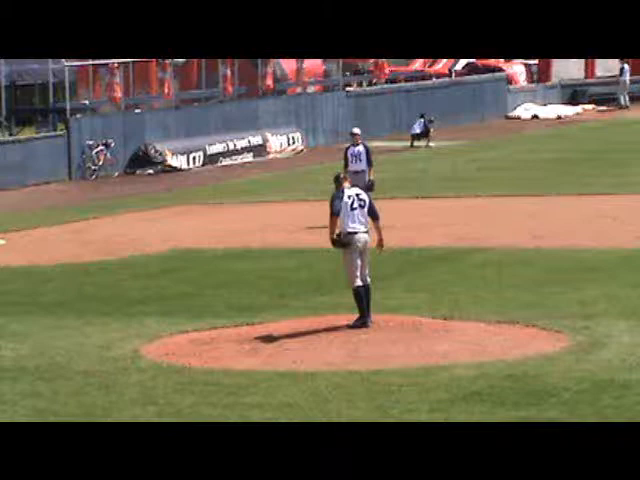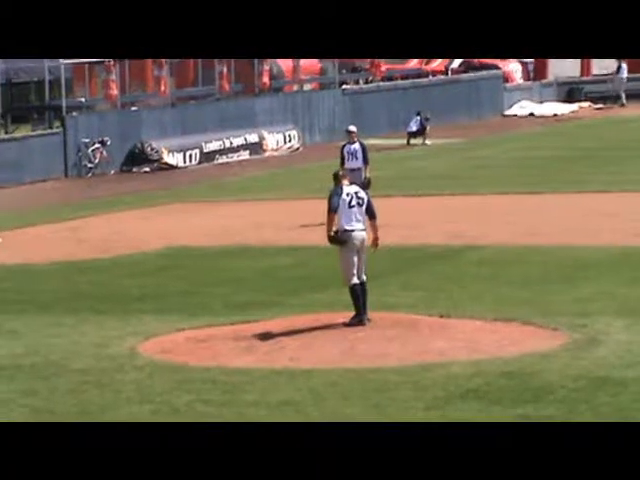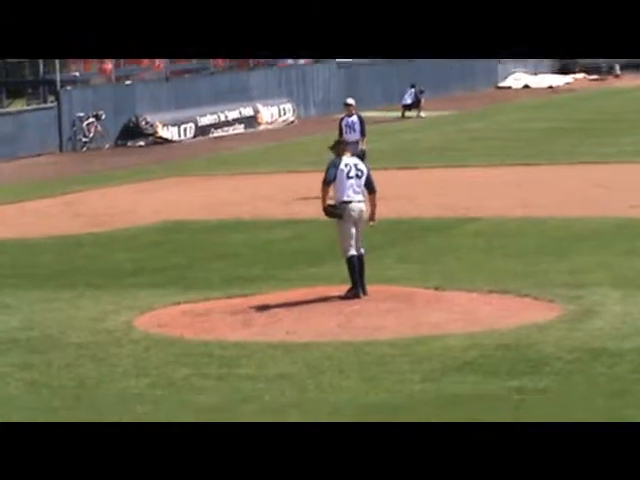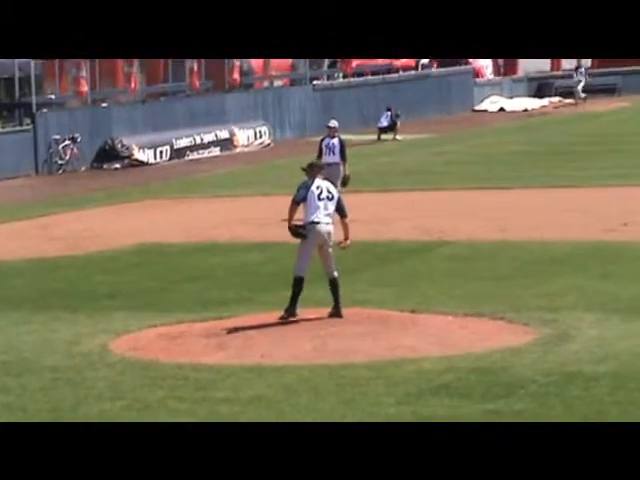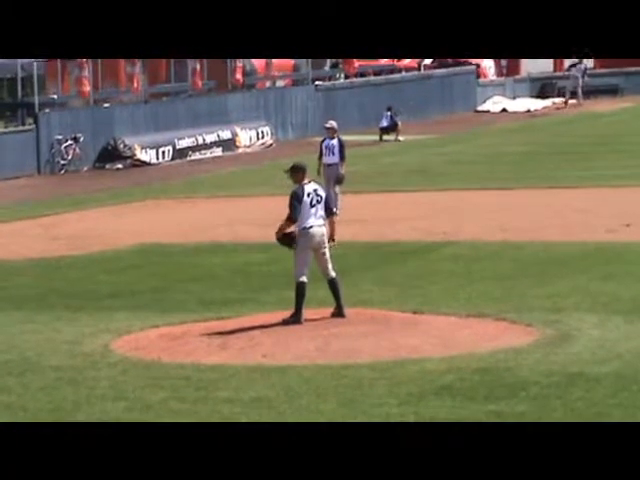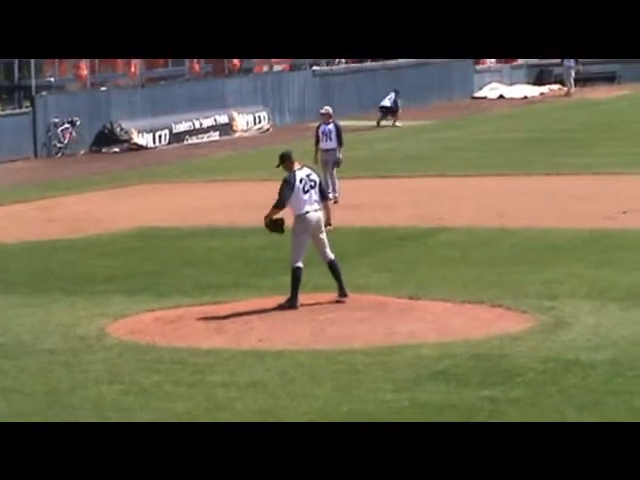
dt=0.7s
person 1, frame 1
left shoulder: (339, 194)
right shoulder: (363, 193)
left elbow: (334, 214)
right elbow: (375, 217)
left wrist: (332, 235)
right wrist: (380, 237)
left hip: (350, 238)
right hip: (365, 236)
left knee: (355, 279)
right knee: (365, 277)
left ankle: (364, 318)
right ankle: (367, 315)
person 1, frame 2
left shoulder: (337, 191)
right shoulder: (361, 191)
left elbow: (332, 211)
right elbow: (373, 216)
left wrist: (329, 231)
right wrist: (375, 236)
left hip: (348, 236)
right hip: (362, 234)
left knee: (351, 277)
right knee: (360, 275)
left ankle: (360, 315)
right ankle: (364, 313)
person 1, frame 3
left shoulder: (336, 162)
right shoulder: (361, 164)
left elbow: (327, 183)
right elbow: (372, 190)
left wrist: (324, 204)
right wrist: (373, 212)
left hip: (346, 207)
right hip: (361, 206)
left knee: (349, 249)
right knee: (358, 248)
left ankle: (356, 288)
right ankle: (361, 286)
person 1, frame 4
left shoulder: (308, 184)
right shoulder: (333, 188)
left elbow: (295, 202)
right elbow: (343, 215)
left wrist: (290, 222)
right wrist: (346, 236)
left hip: (313, 229)
right hip: (328, 229)
left knee: (300, 270)
right knee: (331, 271)
left ankle: (292, 309)
right ankle: (337, 308)
person 1, frame 5
left shoulder: (297, 192)
right shoulder: (320, 188)
left elbow: (293, 218)
right elbow: (331, 214)
left wrist: (281, 230)
right wrist: (332, 234)
left hip: (306, 234)
right hip: (321, 231)
left knee: (301, 275)
right knee: (329, 271)
left ankle: (298, 314)
right ankle: (339, 307)
person 1, frame 6
left shoulder: (289, 179)
right shoulder: (313, 173)
left elbow: (281, 204)
right elbow: (325, 198)
left wrist: (269, 216)
right wrist: (328, 218)
left hip: (303, 219)
right hip: (318, 215)
left knee: (296, 260)
right knee: (327, 254)
left ankle: (293, 300)
right ankle: (342, 289)
